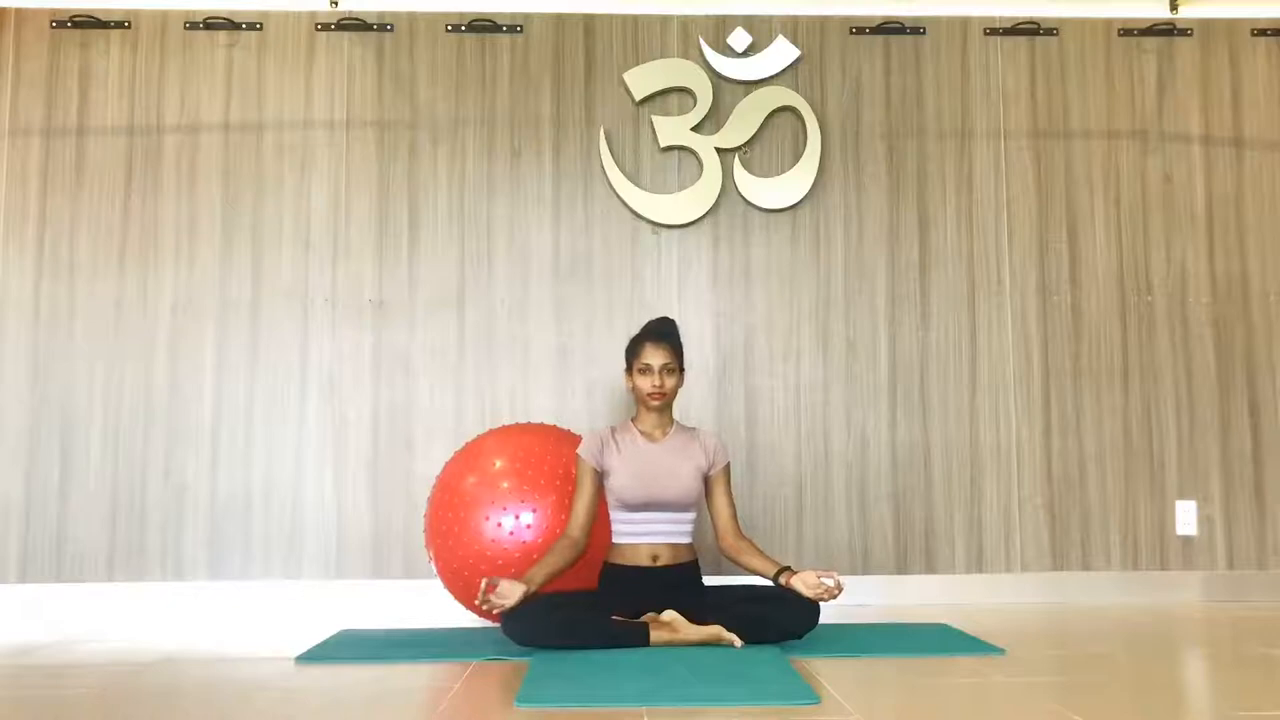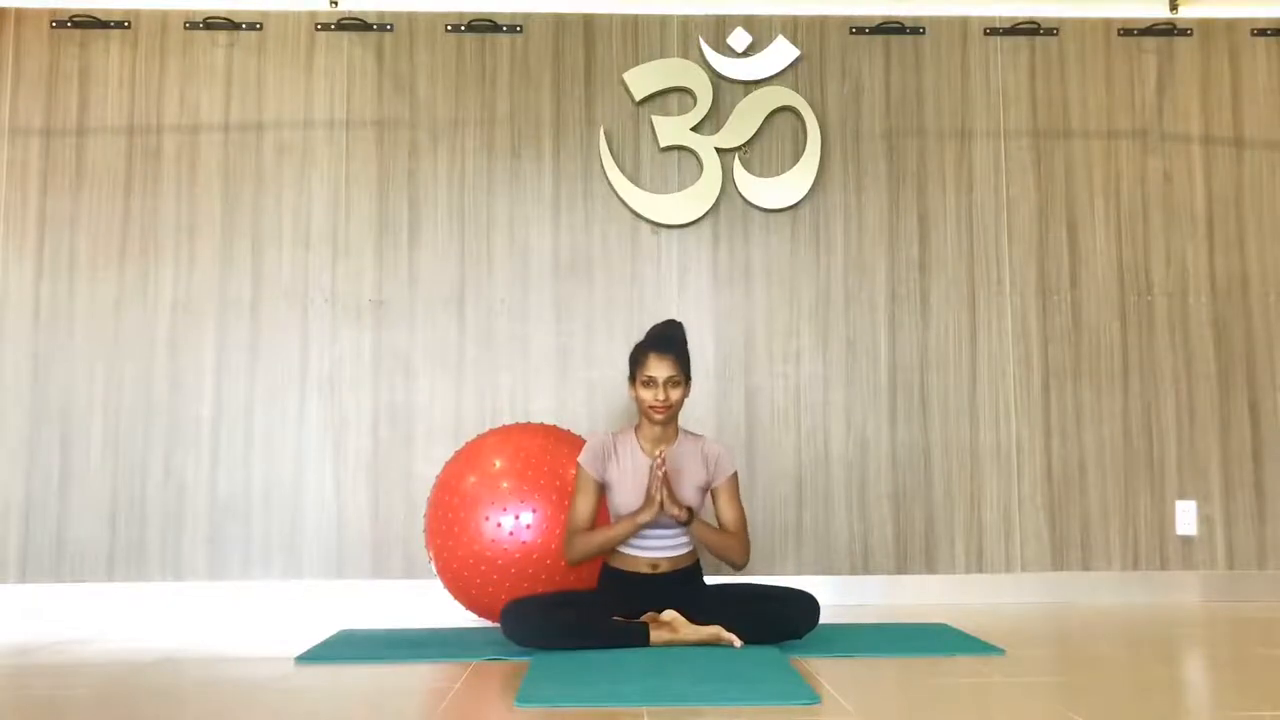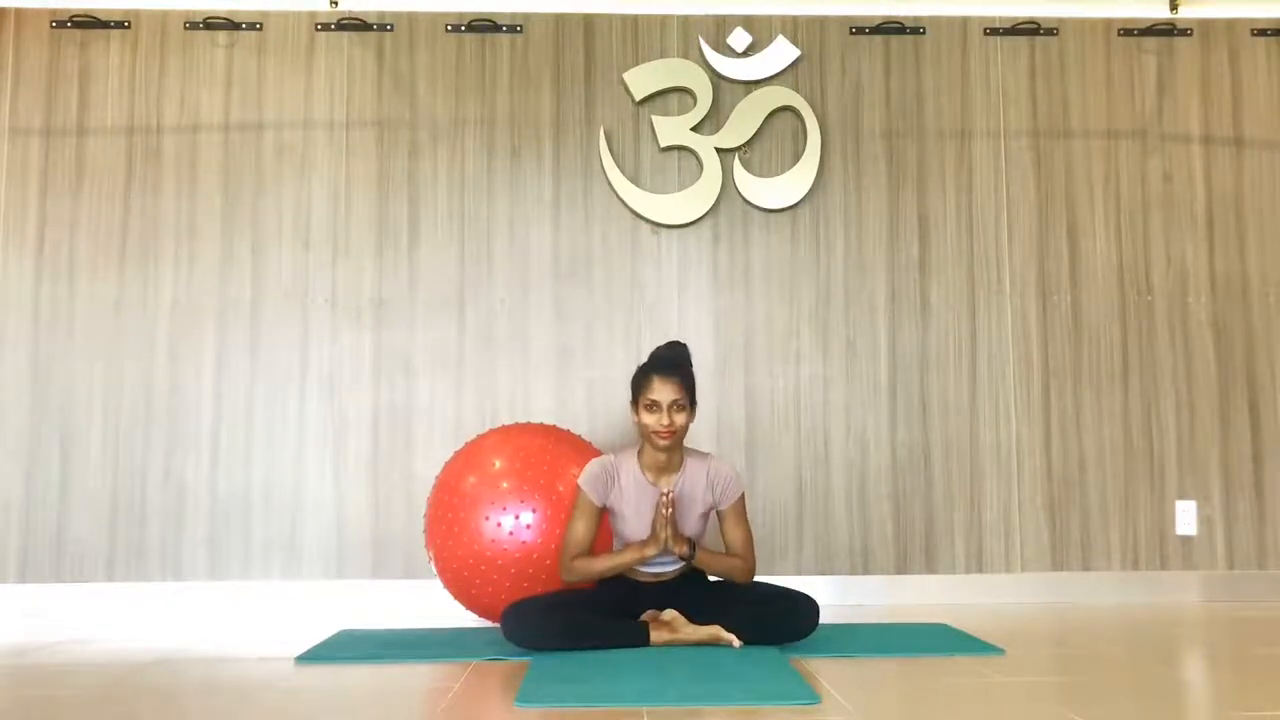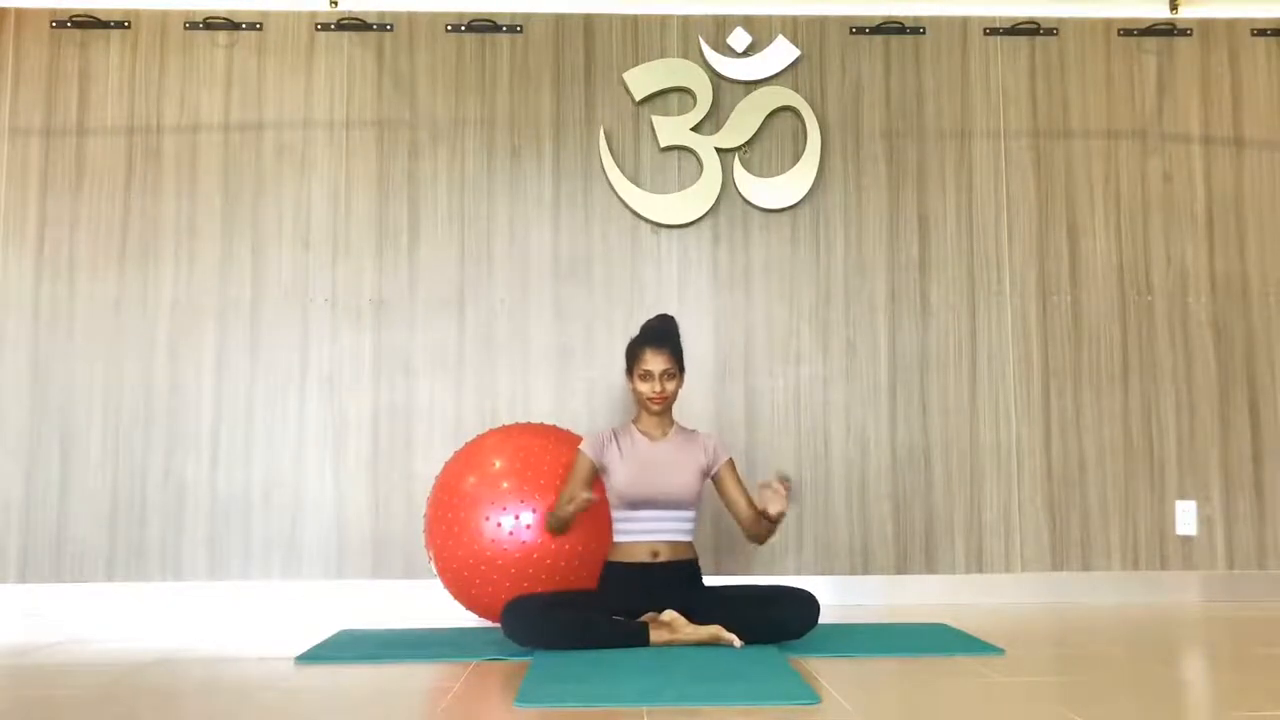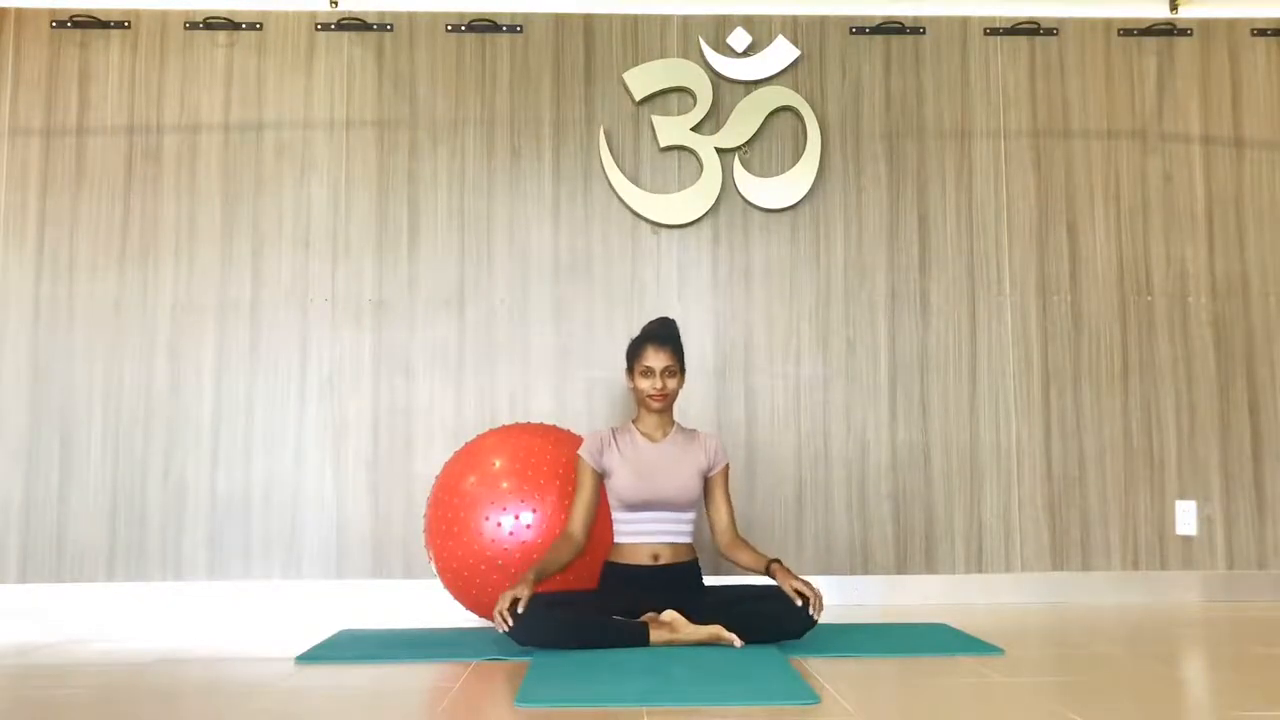
dt=1s
person 1, frame 1
left shoulder: (706, 446)
right shoulder: (600, 444)
left elbow: (730, 537)
right elbow: (574, 536)
left wrist: (787, 576)
right wrist: (526, 584)
left hip: (687, 588)
right hip: (618, 588)
left knee: (799, 609)
right knee: (521, 619)
left ankle: (631, 630)
right ankle: (677, 632)
person 1, frame 2
left shoulder: (710, 454)
right shoulder: (602, 450)
left elbow: (739, 555)
right elbow: (573, 549)
left wrist: (682, 512)
right wrist: (643, 513)
left hip: (687, 589)
right hip: (619, 590)
left knee: (802, 608)
right knee: (518, 618)
left ankle: (639, 627)
right ankle: (673, 631)
person 1, frame 3
left shoulder: (718, 475)
right shoulder: (603, 472)
left elbow: (744, 569)
right elbow: (571, 568)
left wrist: (684, 546)
right wrist: (647, 547)
left hip: (690, 592)
right hip: (621, 594)
left knee: (801, 611)
right knee: (519, 621)
left ankle: (644, 627)
right ankle: (668, 633)
person 1, frame 4
left shoulder: (706, 447)
right shoulder: (601, 444)
left elbow: (754, 532)
right elbow: (555, 524)
left wrist: (771, 512)
right wrist: (572, 506)
left hip: (686, 587)
right hip: (620, 587)
left knee: (801, 607)
right knee: (519, 616)
left ankle: (635, 629)
right ankle: (668, 633)
person 1, frame 5
left shoulder: (706, 447)
right shoulder: (601, 445)
left elbow: (727, 538)
right elbow: (574, 534)
left wrist: (775, 567)
right wrist: (531, 578)
left hip: (686, 588)
right hip: (620, 588)
left knee: (796, 610)
right knee: (524, 618)
left ankle: (634, 628)
right ankle: (673, 632)
